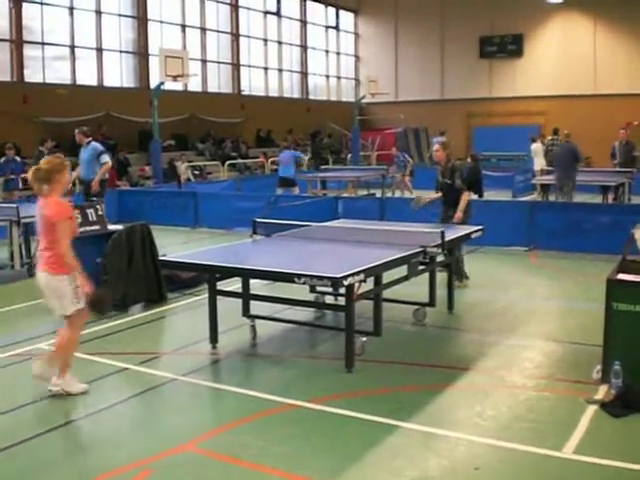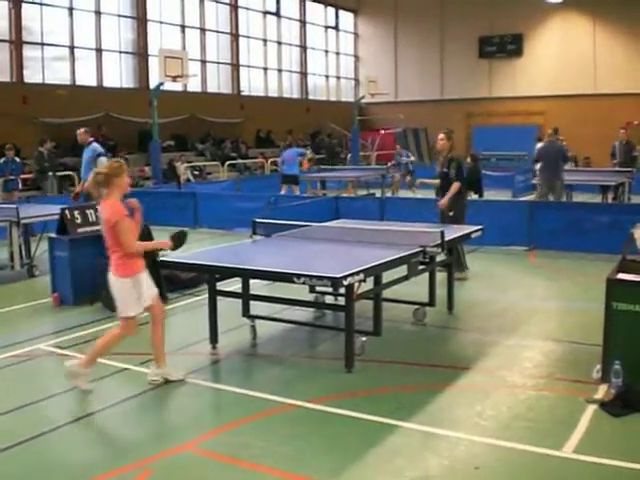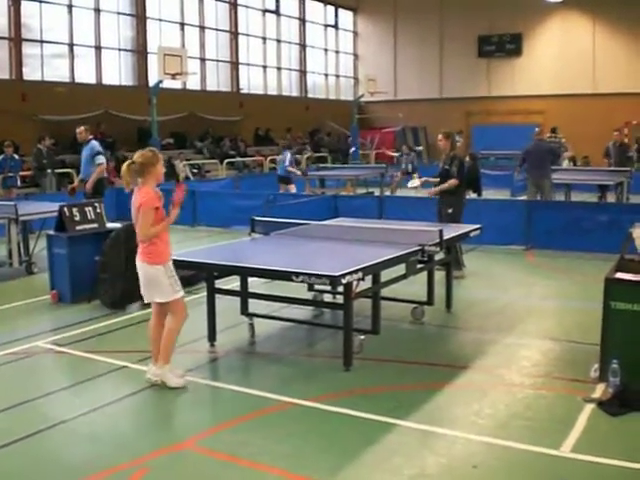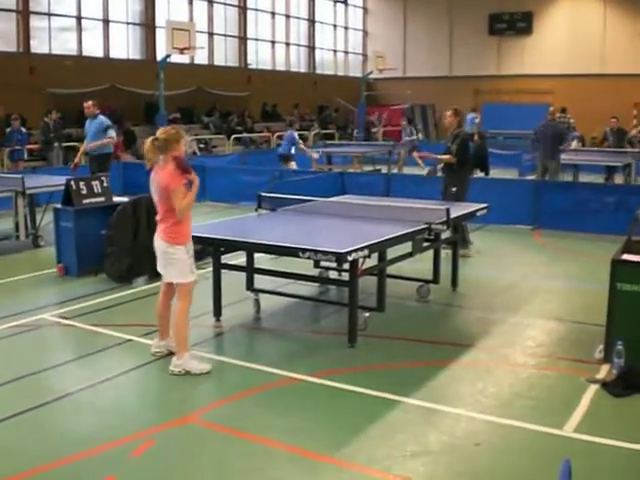
dt=0.4s
person 1, frame 1
left shoulder: (45, 201)
right shoulder: (60, 206)
right elbow: (63, 250)
right wrist: (83, 280)
left hip: (47, 270)
right hip: (60, 273)
left knee: (76, 322)
right knee: (74, 325)
left ankle: (45, 363)
right ankle: (60, 380)
person 1, frame 2
left shoulder: (112, 204)
right shoulder: (115, 208)
left elbow: (133, 234)
right elbow: (131, 246)
left wrist: (137, 213)
right wrist: (158, 244)
left hip: (136, 271)
right hip: (127, 274)
left knee: (158, 314)
right knee: (125, 328)
left ankle: (159, 369)
right ankle: (81, 365)
person 1, frame 3
left shoulder: (142, 192)
right shoulder: (150, 196)
right elbow: (145, 233)
left wrist: (168, 211)
right wrist: (171, 217)
left hip: (148, 260)
right hip: (156, 262)
left knee: (159, 314)
right knee: (179, 313)
left ankle: (156, 366)
right ankle: (162, 368)
person 1, frame 4
left shoulder: (158, 170)
right shoulder: (173, 173)
right elbow: (182, 211)
right wrist: (195, 184)
left hip: (163, 238)
right hip: (177, 241)
left knee: (167, 291)
right knee: (184, 299)
left ankle: (162, 341)
right ankle: (181, 359)
person 2, frame 1
left shoulder: (455, 169)
right shoulder: (440, 170)
left elbow: (465, 192)
left wrist: (460, 211)
right wrist: (430, 198)
left hip: (457, 210)
right hip: (447, 209)
left ankle: (461, 278)
right ankle: (449, 265)
person 2, frame 2
left shoulder: (454, 160)
right shoulder: (442, 160)
left elbow: (457, 183)
left wrist: (447, 198)
right wrist: (424, 181)
left hip: (455, 202)
right hip: (445, 201)
left ankle: (461, 269)
right ankle: (451, 263)
person 2, frame 3
left shoulder: (456, 158)
right shoulder: (444, 159)
left elbow: (455, 180)
left wrist: (438, 189)
right wrist: (427, 179)
left hip: (453, 200)
right hip: (443, 199)
left ankle: (458, 268)
person 2, frame 4
left shoulder: (460, 136)
right shoulder: (452, 135)
left elbow: (453, 158)
left wrist: (432, 156)
right wrist: (442, 166)
left hip: (458, 178)
right hip: (450, 177)
left ankle: (464, 246)
right ankle: (456, 241)
